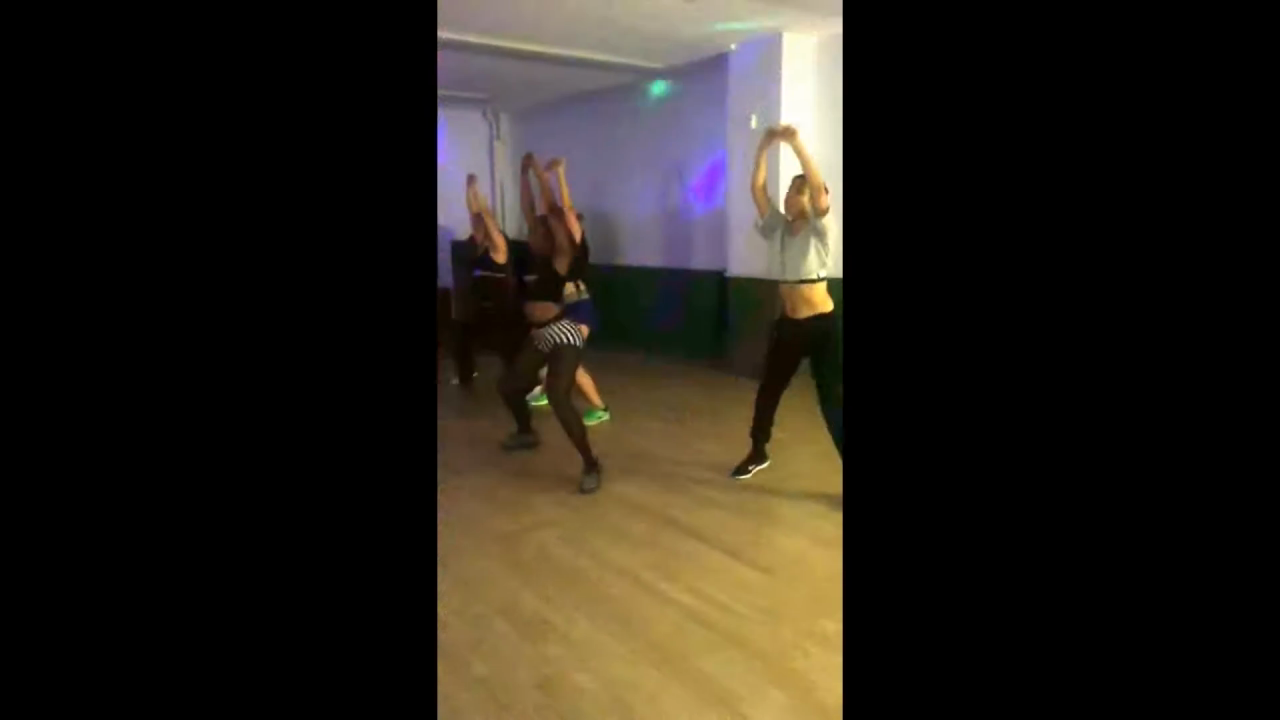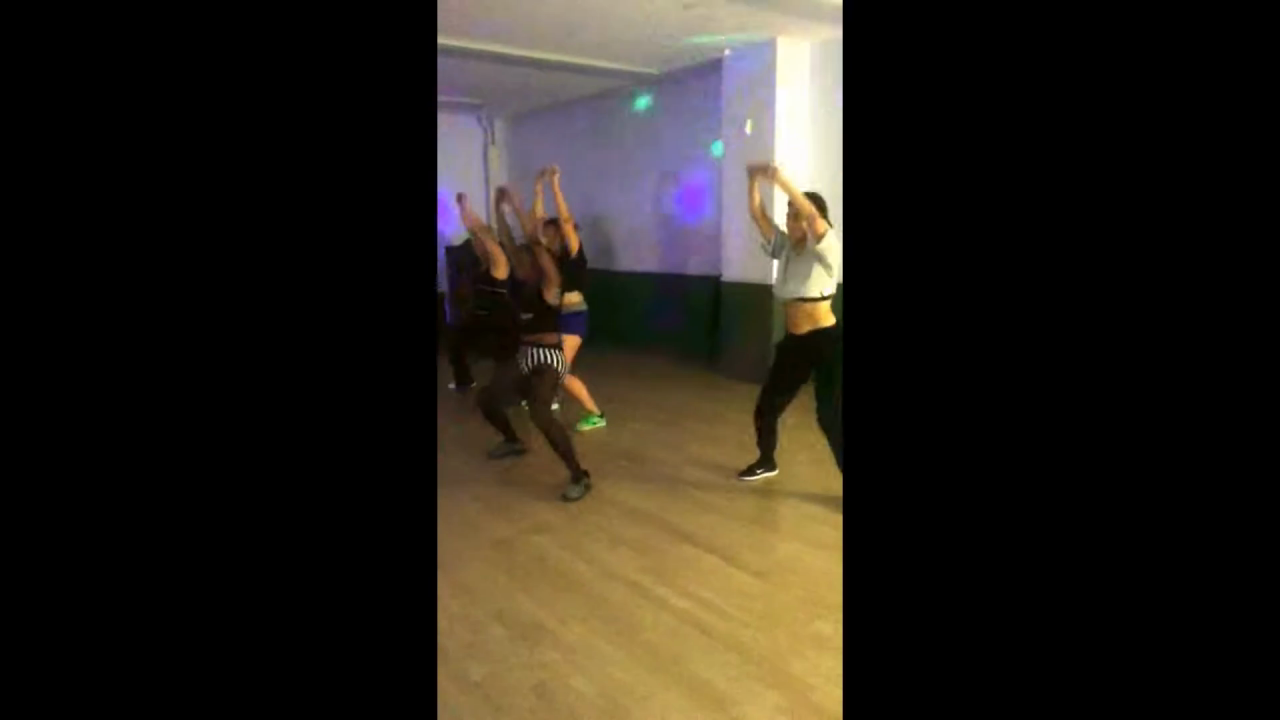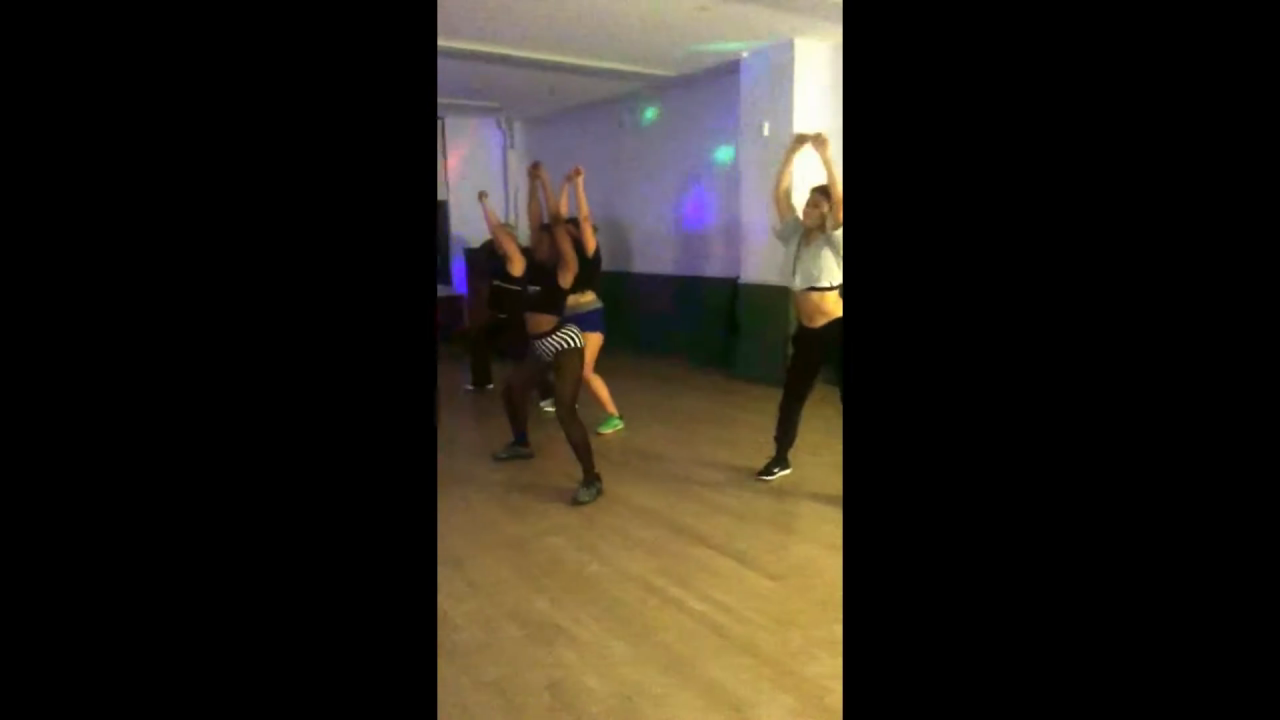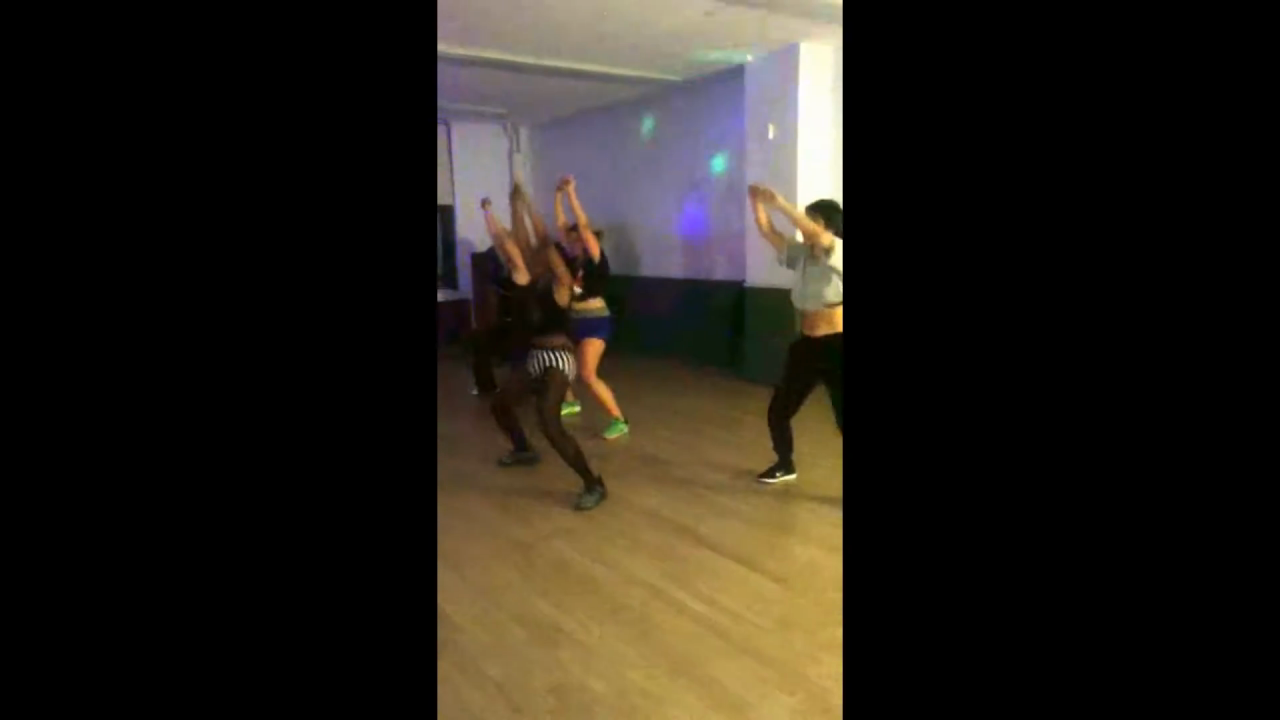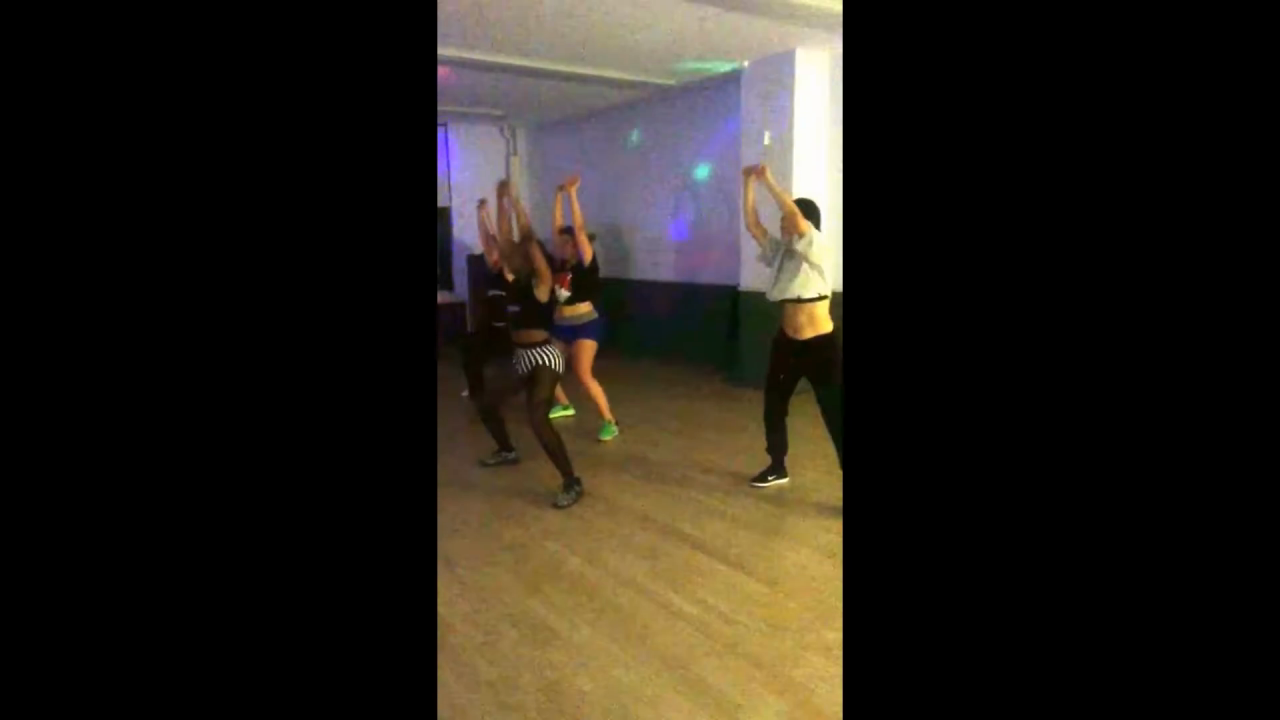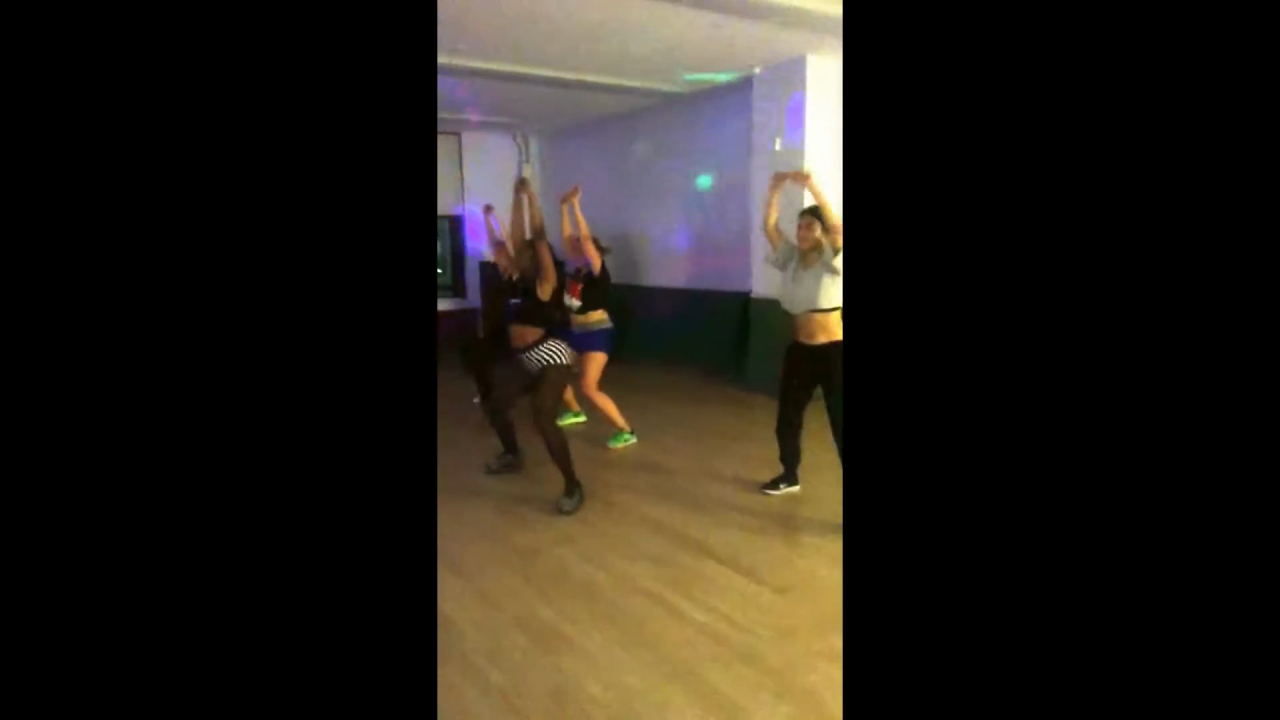
dt=0.3s
person 1, frame 1
left shoulder: (560, 257)
right shoulder: (534, 256)
left elbow: (553, 213)
right elbow: (528, 210)
left wrist: (539, 170)
right wrist: (524, 173)
left hip: (561, 336)
right hip: (538, 337)
left knee: (558, 401)
right knee: (508, 386)
left ankle: (591, 466)
right ankle: (526, 433)
person 1, frame 2
left shoulder: (549, 284)
right shoulder: (518, 284)
left elbow: (535, 243)
left wrist: (513, 203)
right wrist: (500, 205)
left hip: (548, 357)
right hip: (524, 356)
left knee: (539, 413)
right knee: (487, 397)
left ankle: (579, 475)
right ankle: (513, 441)
person 1, frame 3
left shoulder: (565, 267)
right shoulder: (538, 265)
left elbow: (558, 223)
left wrist: (543, 181)
left hip: (564, 342)
right hip: (539, 345)
left knee: (565, 409)
right knee: (512, 391)
left ankle: (592, 479)
right ankle: (521, 443)
person 1, frame 4
left shoulder: (561, 285)
right shoulder: (534, 285)
left elbow: (546, 244)
right elbow: (523, 244)
left wrist: (525, 202)
right wrist: (516, 205)
left hip: (557, 360)
right hip: (536, 359)
left knee: (548, 423)
right knee: (500, 403)
left ankle: (594, 484)
right ankle: (523, 450)
person 1, frame 5
left shoulder: (541, 281)
right shoulder: (516, 281)
left elbow: (529, 238)
right elbow: (505, 240)
left wrist: (513, 197)
right wrist: (500, 201)
left hip: (544, 357)
right hip: (521, 358)
left knee: (538, 418)
right knee: (487, 403)
left ankle: (571, 482)
right ankle: (507, 450)
person 1, frame 6
left shoulder: (545, 281)
right shoulder: (522, 279)
left elbow: (539, 237)
right elbow: (516, 237)
left wrist: (530, 194)
right wrist: (517, 197)
left hip: (549, 356)
right hip: (525, 358)
left knee: (544, 420)
right knee: (496, 404)
left ankle: (573, 488)
right ankle: (511, 454)
person 2, frame 1
left shoulder: (819, 229)
right shoulder: (778, 227)
left elbow: (818, 187)
right elbow: (757, 191)
left wrist: (796, 144)
right wrist: (763, 148)
left hip: (821, 326)
right hip: (788, 326)
left knee: (832, 404)
right knee: (767, 393)
right ankle: (757, 455)
person 2, frame 2
left shoulder: (825, 247)
right shoulder: (784, 247)
left elbow: (812, 214)
right elbow: (758, 215)
left wrist: (779, 179)
right wrist: (754, 181)
left hip: (825, 340)
right hip: (792, 342)
left knee: (829, 416)
right knee: (766, 407)
left ankle: (842, 473)
right ankle: (766, 461)
person 2, frame 3
left shoulder: (835, 239)
right shoulder: (797, 235)
left elbow: (839, 200)
right elbow: (780, 196)
left wrist: (825, 155)
right wrist: (792, 153)
left hip: (834, 331)
right hip: (808, 335)
right knee: (791, 398)
right ankle: (781, 459)
person 2, frame 4
left shoulder: (837, 252)
right shoulder: (800, 254)
left elbow: (812, 230)
right elbow: (768, 232)
left wrist: (780, 203)
right wrist: (757, 202)
left hip: (835, 345)
right hip: (806, 345)
left knee: (843, 418)
right knee: (778, 410)
right ankle: (785, 463)
person 2, frame 5
left shoulder: (817, 247)
right shoulder: (781, 250)
left elbow: (796, 214)
right elbow: (753, 224)
left wrist: (768, 179)
right wrist: (748, 184)
left hip: (820, 343)
right hip: (787, 342)
left knee: (834, 415)
right knee: (773, 408)
right ankle: (778, 467)
person 2, frame 6
left shoulder: (834, 259)
right shoulder: (792, 257)
left elbow: (836, 228)
right elbow: (770, 227)
left wrist: (812, 187)
right wrist: (775, 190)
left hip: (832, 352)
right hip: (800, 351)
left knee: (840, 426)
right knee: (787, 417)
right ankle: (790, 475)
person 3, frame 1
left shoulder: (576, 243)
left elbow: (567, 209)
left wrist: (559, 174)
right wrist: (546, 174)
left hip: (578, 307)
left ankle: (600, 408)
right ankle: (548, 390)
person 3, frame 2
left shoulder: (573, 254)
right shoulder: (549, 254)
left elbow: (565, 220)
right elbow: (538, 217)
left wrist: (555, 183)
right wrist: (538, 185)
left hip: (573, 317)
left ankle: (596, 415)
person 3, frame 3
left shoulder: (589, 255)
left elbow: (584, 220)
left wrist: (579, 185)
right wrist: (565, 187)
left hip: (588, 315)
right hip: (567, 316)
left knee: (585, 370)
left ankle: (614, 417)
person 3, frame 4
left shoulder: (596, 261)
right shoulder: (572, 260)
left elbow: (583, 226)
right elbow: (562, 225)
left wrist: (571, 192)
right wrist: (559, 195)
left hip: (595, 322)
right hip: (573, 321)
left knee: (587, 374)
left ankle: (619, 420)
right ankle: (570, 402)
person 3, frame 5
left shoulder: (587, 264)
right shoulder: (564, 263)
left elbow: (579, 229)
right elbow: (558, 226)
left wrist: (572, 194)
right wrist: (559, 195)
left hip: (585, 324)
right hip: (561, 325)
left knee: (583, 373)
left ankle: (611, 423)
right ankle: (564, 405)
person 3, frame 6
left shoulder: (598, 273)
right shoulder: (578, 271)
left elbow: (585, 239)
right elbow: (568, 237)
left wrist: (575, 205)
right wrist: (564, 207)
left hip: (598, 334)
right hip: (577, 333)
left knee: (589, 388)
left ankle: (626, 431)
right ankle: (575, 412)
person 4, frame 1
left shoulder: (498, 246)
right shoulder: (477, 248)
left elbow: (486, 216)
right elbow: (473, 213)
left wrist: (475, 187)
right wrist: (469, 187)
left hip: (501, 310)
right hip: (481, 309)
left knee: (509, 349)
right knee: (462, 336)
right ankle: (467, 374)
person 4, frame 2
right shoulder: (479, 262)
right elbow: (472, 229)
left wrist: (465, 206)
right wrist: (462, 206)
left hip: (500, 321)
right hip: (479, 318)
left knee: (506, 356)
right knee: (455, 341)
right ankle: (464, 381)
person 4, frame 3
right shoulder: (496, 257)
left hip: (516, 319)
right hip: (501, 319)
right knee: (479, 339)
left ankle: (548, 392)
right ankle: (482, 382)
person 4, frame 4
right shoulder: (501, 268)
right elbow: (495, 235)
right wrist: (486, 211)
right hip: (504, 325)
right knee: (480, 343)
right ankle: (486, 386)
person 4, frame 5
right shoulder: (493, 270)
left elbow: (498, 240)
right elbow: (485, 238)
left wrist: (486, 213)
right wrist: (481, 212)
left hip: (509, 328)
right hip: (492, 327)
right knee: (470, 347)
right ankle: (476, 389)
person 4, frame 6
left shoulder: (519, 274)
right shoulder: (504, 274)
left elbow: (508, 245)
right elbow: (494, 243)
left wrist: (493, 217)
right wrist: (487, 217)
right hip: (501, 330)
right knee: (475, 351)
right ankle: (486, 394)
